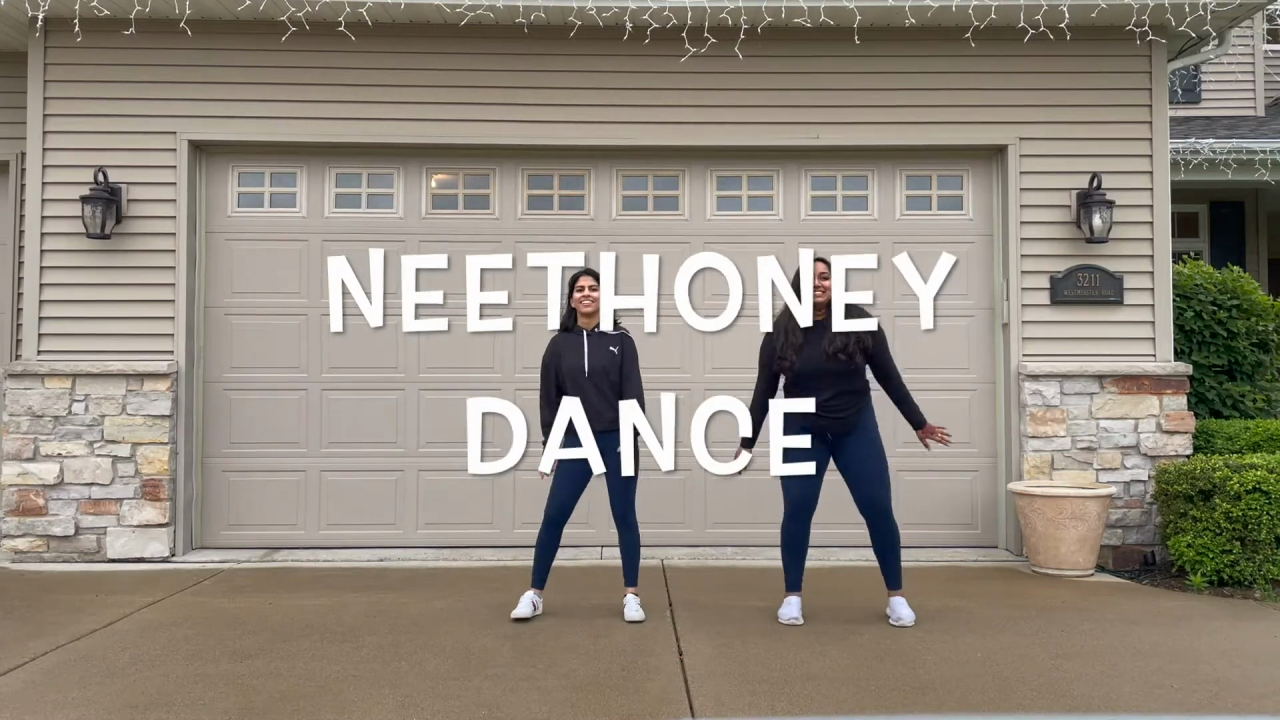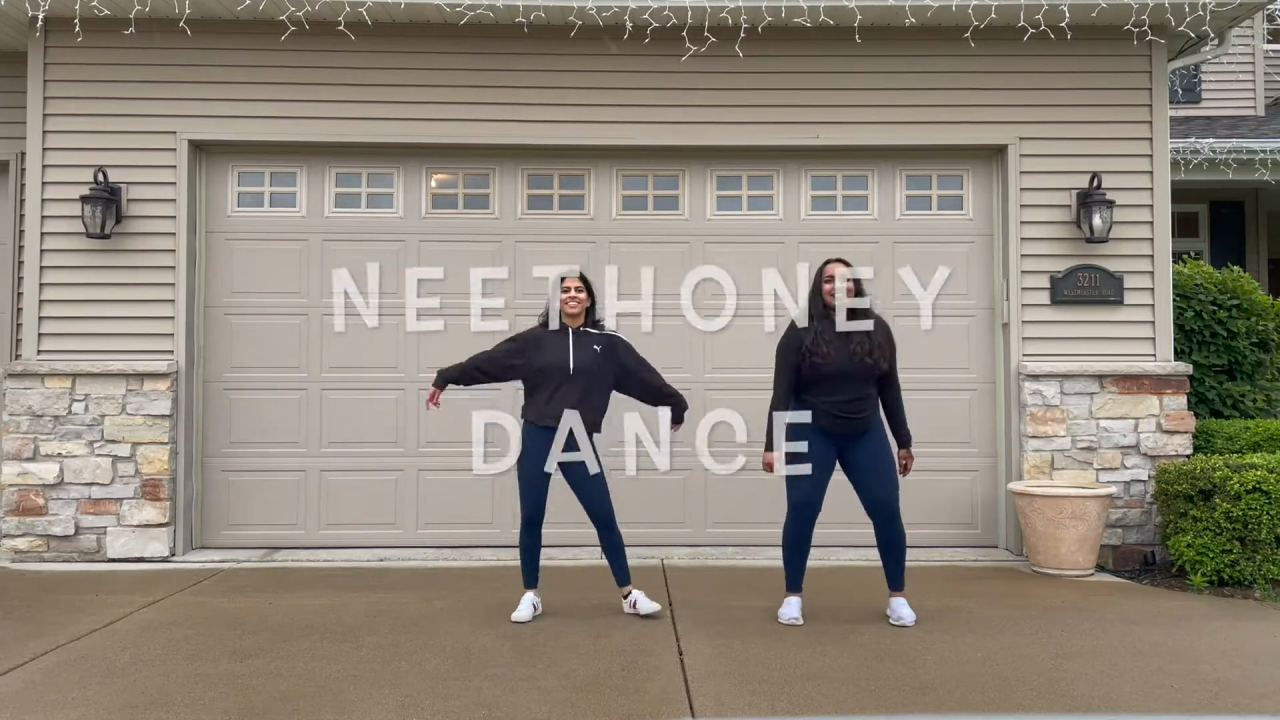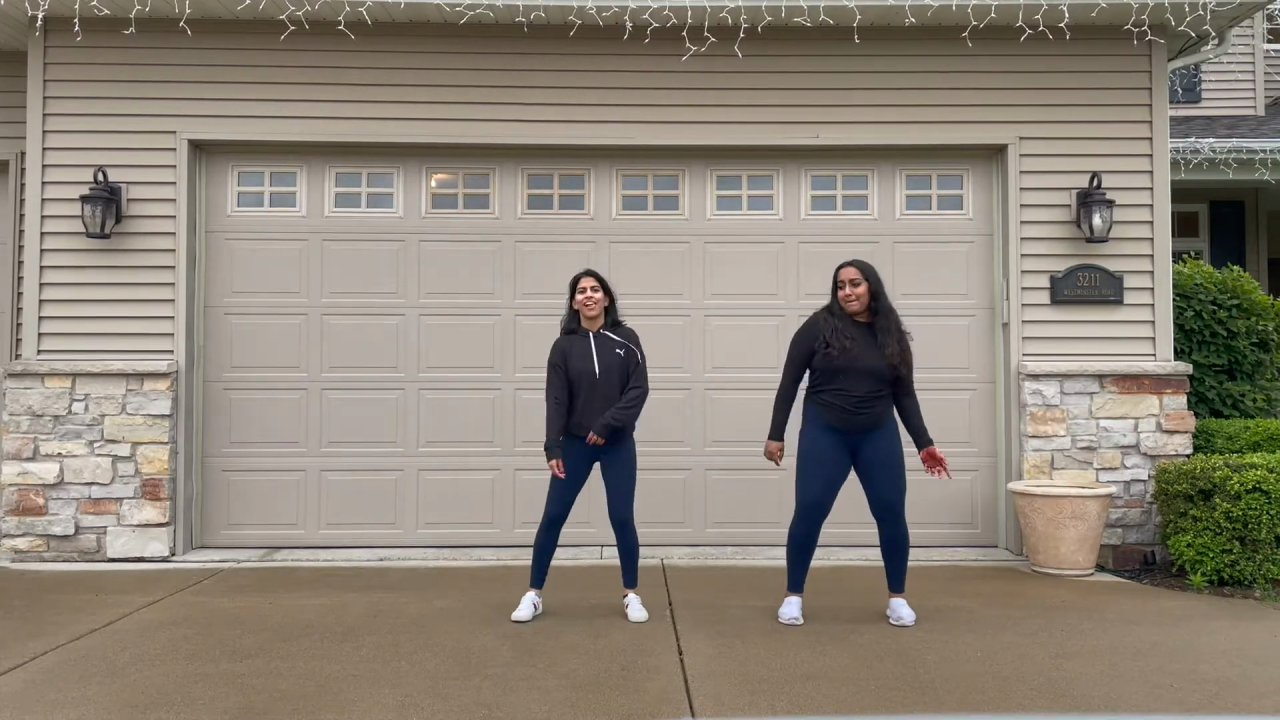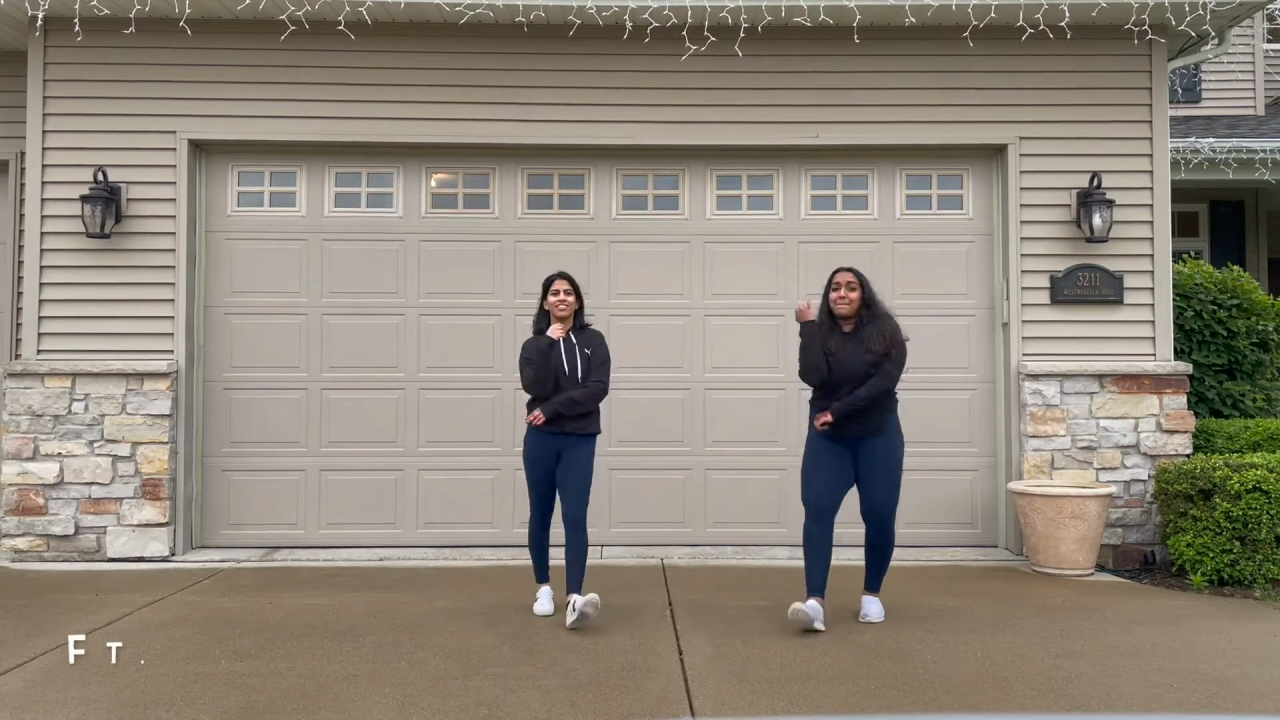
dt=0.5s
person 1, frame 1
left shoulder: (861, 325)
right shoulder: (781, 333)
left elbow: (889, 376)
right elbow: (764, 389)
left wrist: (919, 424)
right wrist: (747, 441)
left hip: (856, 430)
right hip: (802, 432)
left knee: (878, 510)
right knee: (798, 511)
left ankle: (896, 597)
right ankle: (792, 596)
person 1, frame 2
left shoulder: (876, 331)
right shoulder: (801, 332)
left elbow: (890, 389)
right elbow: (782, 391)
left wrist: (904, 442)
right wrist: (771, 445)
left hip: (866, 434)
right hip: (812, 434)
left knee: (887, 511)
right knee: (801, 511)
left ankle: (897, 597)
right ankle: (793, 596)
person 1, frame 3
left shoulder: (892, 334)
right shoulder: (820, 326)
left elbow: (902, 393)
right elbow: (790, 380)
left wrist: (924, 443)
right wrist: (776, 434)
left hip: (877, 434)
right hip: (824, 431)
left knee: (891, 512)
right knee: (809, 511)
left ankle: (897, 598)
right ankle: (793, 596)
person 1, frame 4
left shoulder: (884, 332)
right shoulder: (819, 333)
left elbow: (886, 381)
right elbow: (814, 378)
left wrist: (837, 410)
right wrist: (806, 327)
left hip: (879, 437)
right hip: (828, 439)
left knee: (879, 516)
right knee: (817, 510)
left ankle: (871, 595)
right ankle: (815, 602)
person 2, frame 1
left shoulder: (620, 340)
right shoulder: (559, 344)
left elbow: (632, 391)
right elbow: (551, 399)
left wrist: (632, 440)
right wrist: (551, 445)
left hip: (617, 440)
right hip: (576, 442)
left knee: (625, 517)
right knee: (554, 516)
left ankle: (631, 596)
right ankle: (534, 594)
person 2, frame 2
left shoulder: (607, 341)
right shoulder: (537, 339)
left elbow: (642, 375)
right elbow: (490, 362)
left wrist: (676, 404)
right wrist: (444, 378)
left hip: (578, 443)
right hip: (536, 439)
left knee: (604, 517)
right knee: (531, 519)
left ankle: (629, 593)
right ankle: (531, 595)
person 2, frame 3
left shoulder: (626, 339)
right shoulder: (564, 346)
left elbow: (638, 390)
right elbow: (556, 397)
left wrist: (608, 425)
right wrist: (553, 449)
left hip: (618, 442)
right hip: (574, 442)
left knee: (622, 518)
right knee: (552, 518)
left ankle: (631, 595)
right ankle: (532, 595)
person 2, frame 4
left shoulder: (593, 340)
right shoulder: (535, 344)
left elbow: (597, 389)
right elbow: (534, 386)
left wrist: (552, 408)
right wrist: (547, 342)
left hip: (580, 441)
right hip: (541, 441)
left knee: (575, 516)
right knee: (541, 515)
left ankle: (575, 599)
right ankle: (544, 588)
